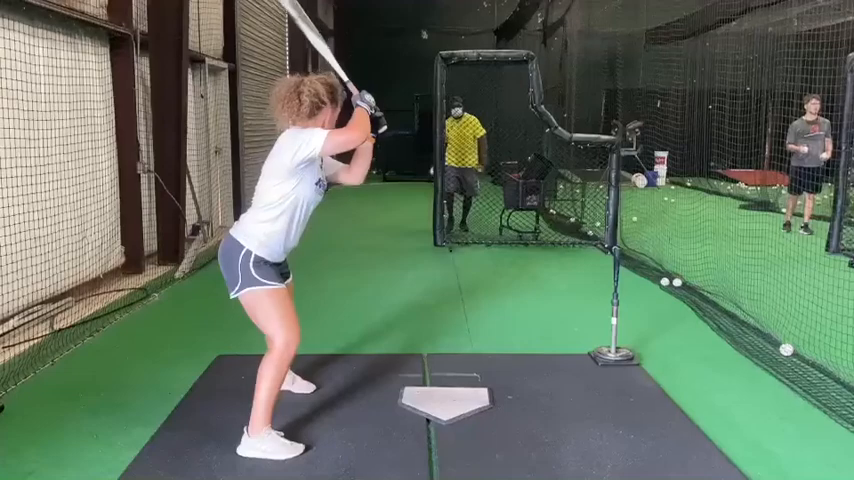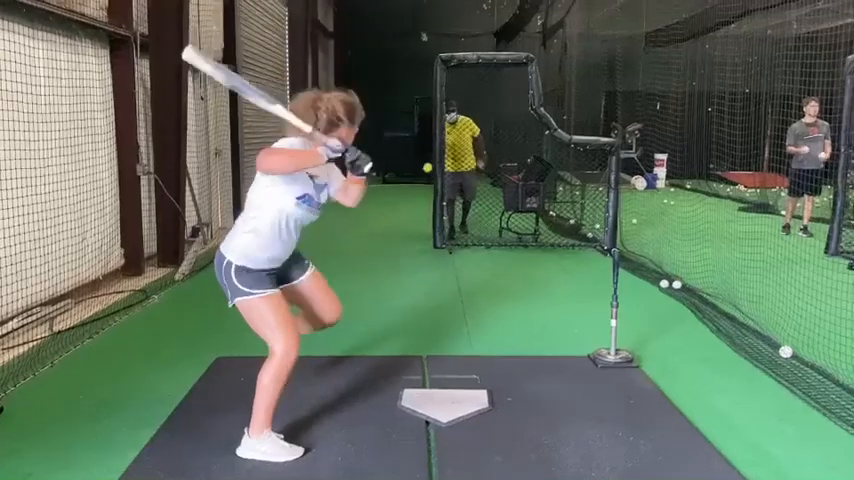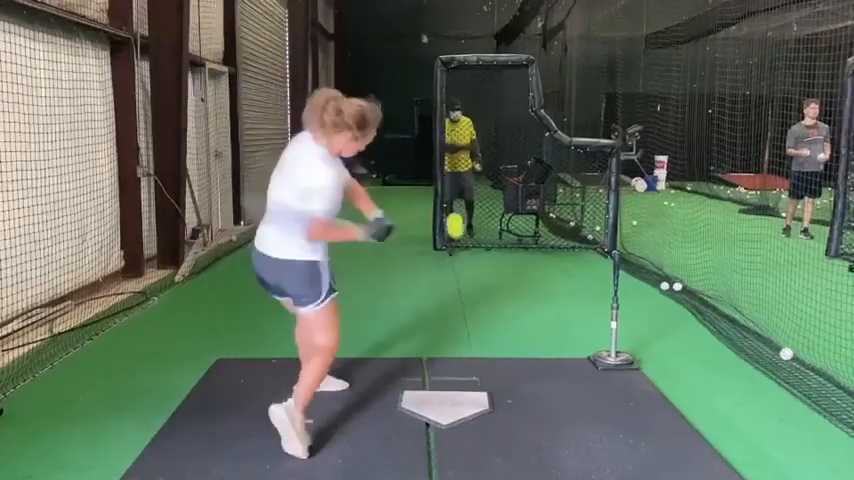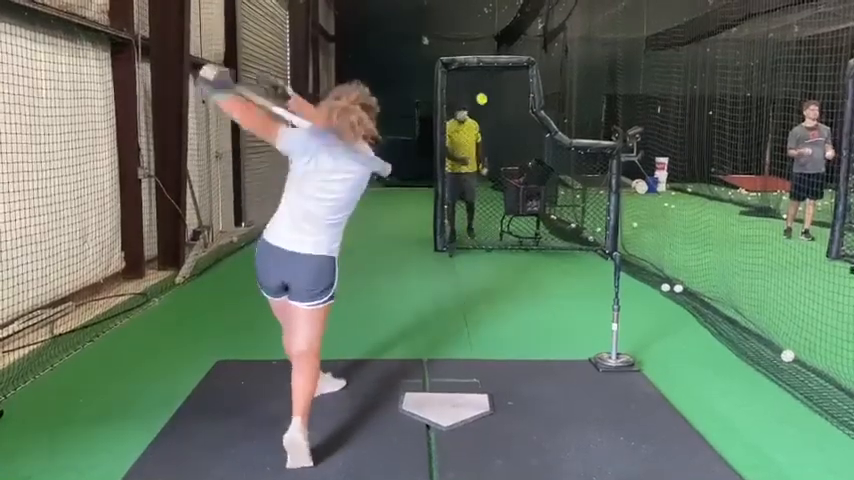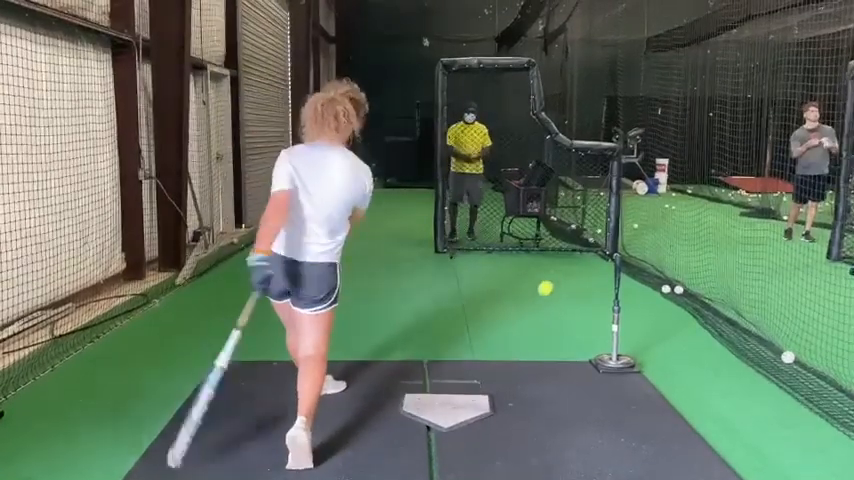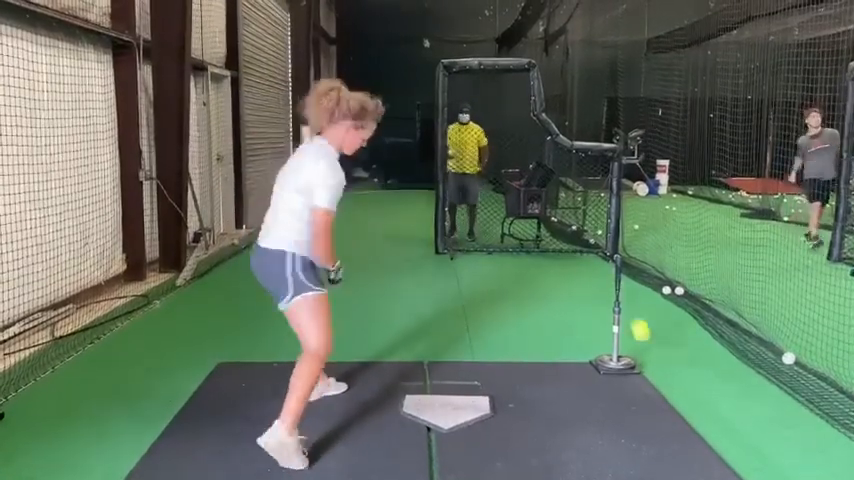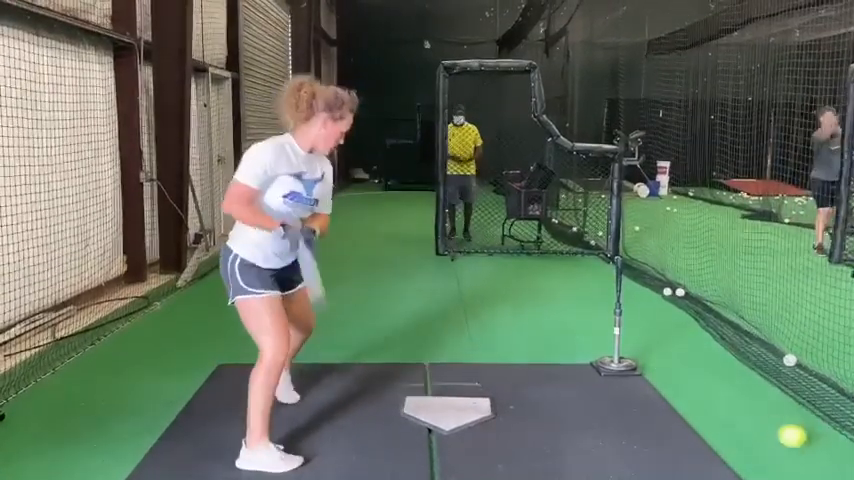
dt=0.5s
person 1, frame 1
left shoulder: (314, 154)
right shoulder: (299, 139)
left elbow: (353, 176)
right elbow: (354, 135)
left wrist: (370, 134)
right wrist: (363, 107)
left hip: (268, 253)
right hip: (248, 254)
left knee: (282, 325)
right knee: (285, 338)
left ankle: (281, 374)
right ankle: (257, 435)
person 1, frame 2
left shoulder: (329, 165)
right shoulder: (294, 148)
left elbow: (352, 199)
right elbow: (265, 162)
left wrist: (357, 171)
right wrist: (326, 153)
left hip: (283, 258)
right hip: (243, 263)
left knee: (330, 314)
right knee: (286, 346)
left ankle: (295, 317)
right ankle: (256, 437)
person 1, frame 3
left shoulder: (307, 142)
right shoulder: (310, 162)
left elbow: (349, 184)
right elbow: (314, 233)
left wrist: (373, 212)
right wrist: (363, 232)
left hip: (268, 256)
right hip: (299, 263)
left knee: (312, 322)
right knee: (324, 344)
left ankle: (315, 377)
right ankle: (294, 410)
person 1, frame 4
left shoulder: (313, 145)
right shoulder: (364, 159)
left elbow: (264, 125)
right elbow: (327, 126)
left wrist: (222, 90)
right wrist: (295, 98)
left hip: (272, 252)
right hip: (317, 262)
left knee: (293, 332)
right knee: (306, 349)
left ankle: (311, 380)
right ankle: (298, 426)
person 1, frame 5
left shoulder: (291, 158)
right shoulder: (362, 173)
left elbow: (277, 208)
left wrist: (259, 255)
left hip: (277, 260)
right hip: (320, 269)
left knee: (297, 332)
right knee: (313, 352)
left ankle: (315, 382)
right ankle: (303, 426)
person 1, frame 6
left shoulder: (313, 152)
right shoulder: (327, 167)
right elbow: (318, 234)
right wrist: (332, 265)
left hip: (277, 254)
right hip: (286, 260)
left knee: (317, 320)
right knee: (318, 345)
left ankle: (316, 381)
right ankle: (283, 429)
person 1, frame 7
left shoulder: (322, 166)
right shoulder: (268, 152)
left elbow: (321, 216)
right elbow: (233, 204)
left wrist: (311, 228)
right wrist: (281, 227)
left hip: (284, 261)
right hip: (248, 262)
left knee: (305, 324)
right knee: (274, 349)
left ankle: (278, 376)
right ankle: (255, 447)
person 2, frame 1
left shoulder: (825, 123)
right shoulder: (796, 125)
left elbow: (828, 141)
right elbow: (788, 145)
left wrist: (828, 153)
right wrist: (798, 148)
left hip: (816, 165)
right hip: (798, 165)
left knee: (811, 195)
right knee: (794, 195)
left ankle: (805, 225)
right ankle: (787, 222)
person 2, frame 2
left shoulder: (824, 126)
right shoulder: (795, 127)
left elbow: (828, 143)
right elbow: (788, 148)
left wrist: (827, 154)
right wrist: (798, 150)
left hip: (816, 167)
right hip: (798, 167)
left knee: (810, 197)
right knee: (793, 197)
left ankle: (804, 227)
right ankle: (787, 224)
person 2, frame 3
left shoulder: (824, 128)
right shoulder: (795, 129)
left elbow: (827, 145)
right elbow: (788, 150)
left wrist: (826, 155)
right wrist: (799, 152)
left hip: (816, 170)
right hip: (799, 170)
left knee: (810, 200)
right knee: (794, 200)
left ankle: (805, 229)
right ankle: (787, 226)
person 2, frame 4
left shoulder: (825, 130)
right shoulder: (796, 131)
left elbow: (828, 148)
right elbow: (789, 152)
left wrist: (831, 153)
right wrist: (800, 152)
left hip: (818, 172)
right hip: (800, 171)
left knee: (811, 201)
right knee: (795, 201)
left ankle: (806, 230)
right ankle: (788, 227)
person 2, frame 5
left shoulder: (828, 130)
right shoulder: (798, 134)
left elbow: (836, 149)
right elbow: (794, 153)
left wrist: (831, 145)
right wrist: (807, 145)
left hip: (821, 173)
right hip: (803, 174)
left knee: (813, 204)
right knee: (797, 204)
left ankle: (806, 232)
right ankle: (789, 228)
person 2, frame 6
left shoulder: (833, 134)
right shoulder: (802, 141)
right elbow: (799, 159)
right wrist: (794, 172)
left hip: (829, 178)
right hip: (811, 177)
left knee: (821, 207)
right knee: (816, 204)
left ankle: (810, 233)
right ankle: (815, 237)
person 2, frame 7
left shoulder: (841, 133)
right shoulder: (817, 136)
right elbow: (825, 135)
right wrist: (830, 125)
left hip: (837, 179)
right hip: (820, 179)
left knee: (835, 209)
right knee: (823, 210)
right ankle: (818, 243)
person 3, frame 1
left shoulder: (472, 120)
right shoulder: (447, 123)
left elbow: (482, 138)
right elbow: (444, 143)
left wrist: (483, 158)
left hip: (469, 165)
right hip: (451, 164)
left knee: (468, 195)
right knee: (448, 193)
left ankle: (463, 221)
right ankle: (450, 218)
person 3, frame 2
left shoulder: (468, 122)
left elbow: (478, 137)
left wrist: (481, 157)
left hip: (469, 167)
right hip: (450, 169)
left knee: (468, 198)
right knee: (450, 199)
left ankle: (463, 222)
right ankle: (451, 227)
person 3, frame 3
left shoulder: (467, 122)
right shoulder: (444, 126)
left elbow: (473, 140)
right elbow: (447, 148)
left wrist: (477, 159)
right wrist: (463, 147)
left hip: (466, 168)
right hip: (449, 170)
left knee: (469, 199)
right knee: (448, 200)
left ankle: (469, 224)
person 3, frame 4
left shoulder: (474, 125)
right shoulder: (447, 127)
left elbow: (478, 145)
right elbow: (444, 149)
left wrist: (482, 164)
right wrist: (458, 159)
left hip: (471, 170)
right hip: (453, 170)
left knee: (470, 200)
right knee: (451, 202)
left ankle: (470, 227)
right ankle: (452, 231)
person 3, frame 5
left shoulder: (482, 129)
right shoulder: (454, 129)
left elbow: (487, 149)
right elbow: (449, 148)
left wrist: (479, 155)
right wrist: (461, 156)
left hip: (476, 171)
right hip: (457, 171)
left knee: (474, 203)
right knee: (453, 201)
left ankle: (471, 229)
right ankle: (453, 229)
person 3, frame 6
left shoulder: (477, 130)
right shoulder: (449, 130)
left elbow: (483, 147)
left wrist: (483, 163)
right wrist: (446, 154)
left hip: (471, 171)
right hip: (453, 171)
left knee: (472, 202)
right knee: (452, 201)
left ankle: (471, 230)
right ankle: (452, 226)
person 3, frame 7
left shoulder: (473, 130)
right shoulder: (447, 130)
left elbow: (479, 147)
left wrist: (474, 157)
right wrist: (450, 156)
left hip: (469, 171)
right hip: (451, 172)
left knee: (468, 202)
right knee: (451, 202)
left ankle: (466, 229)
right ankle: (452, 228)
